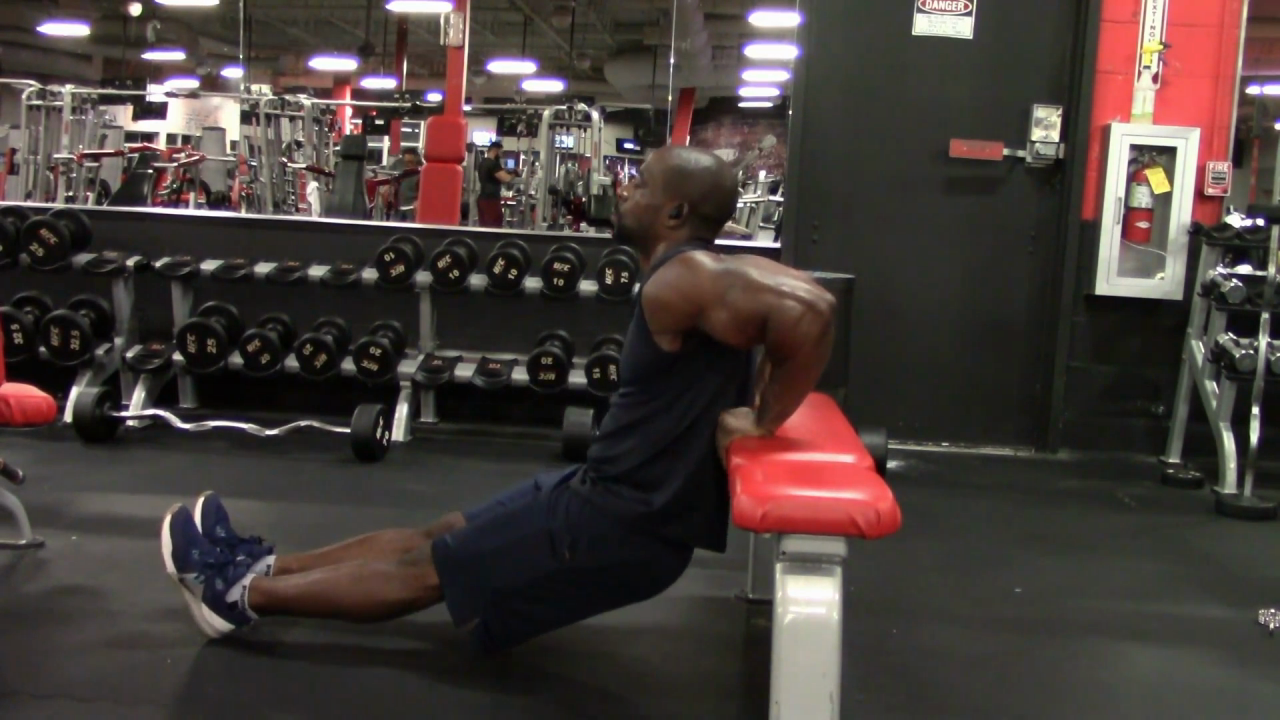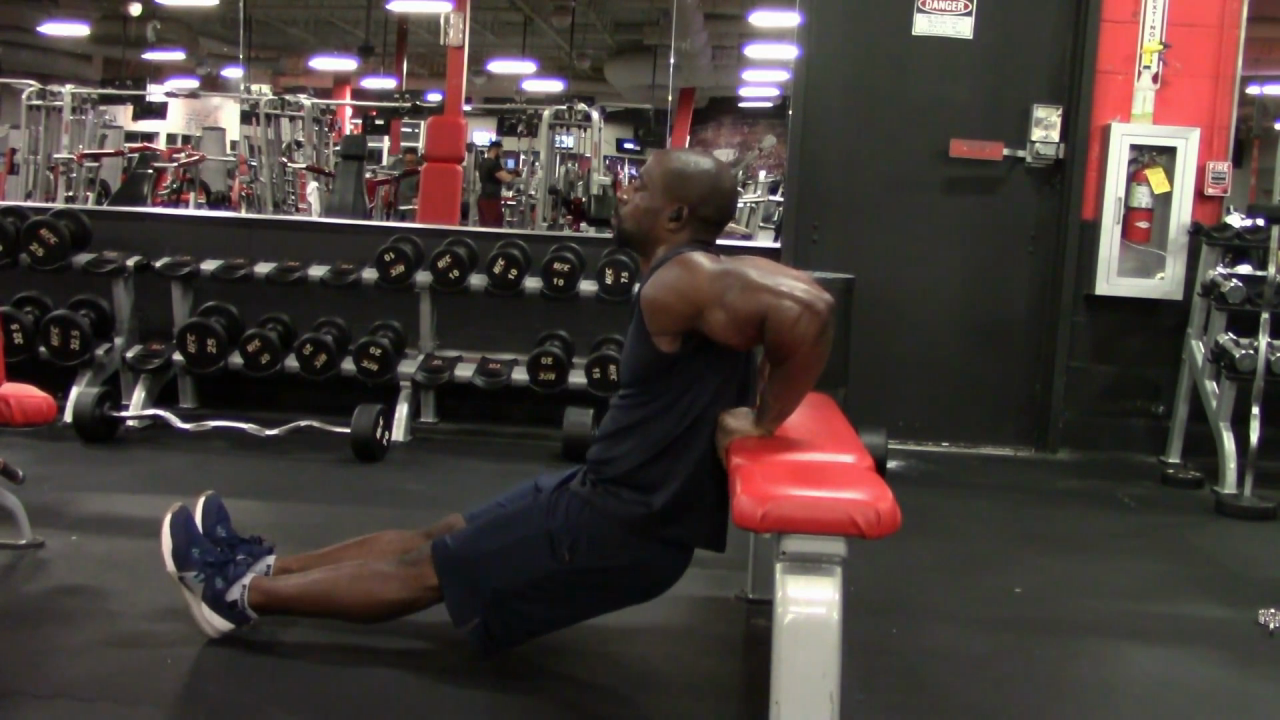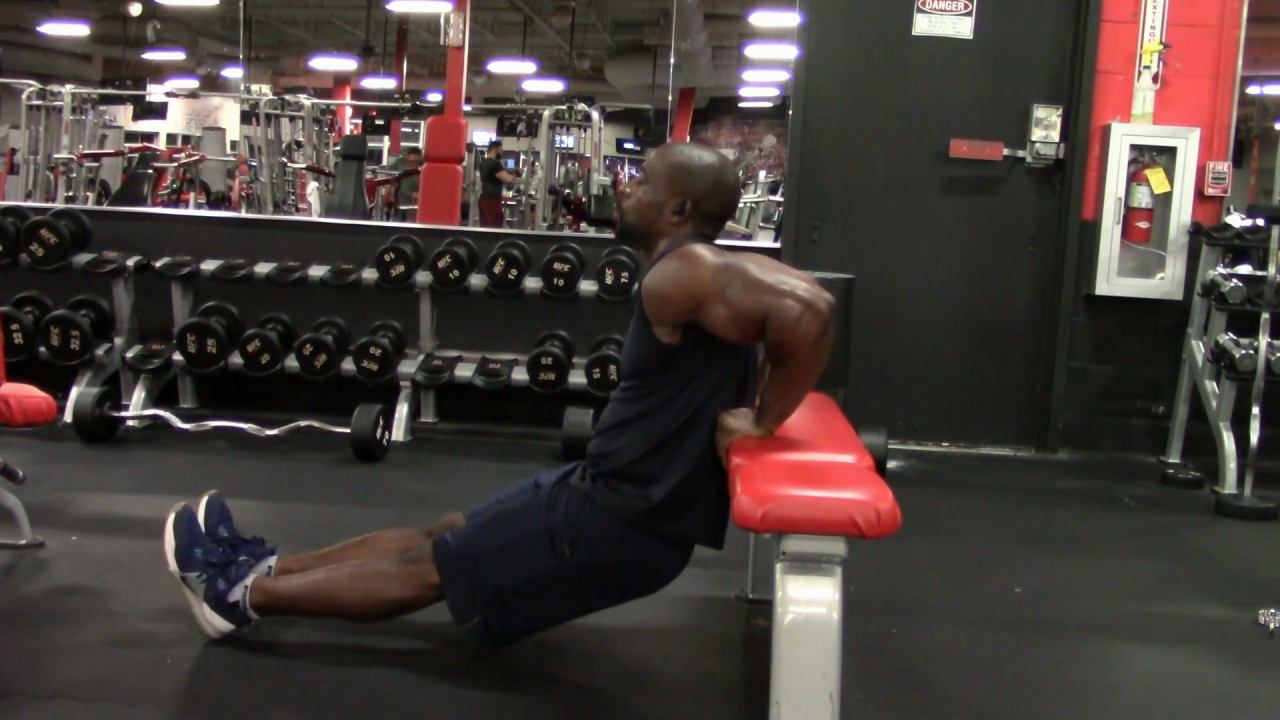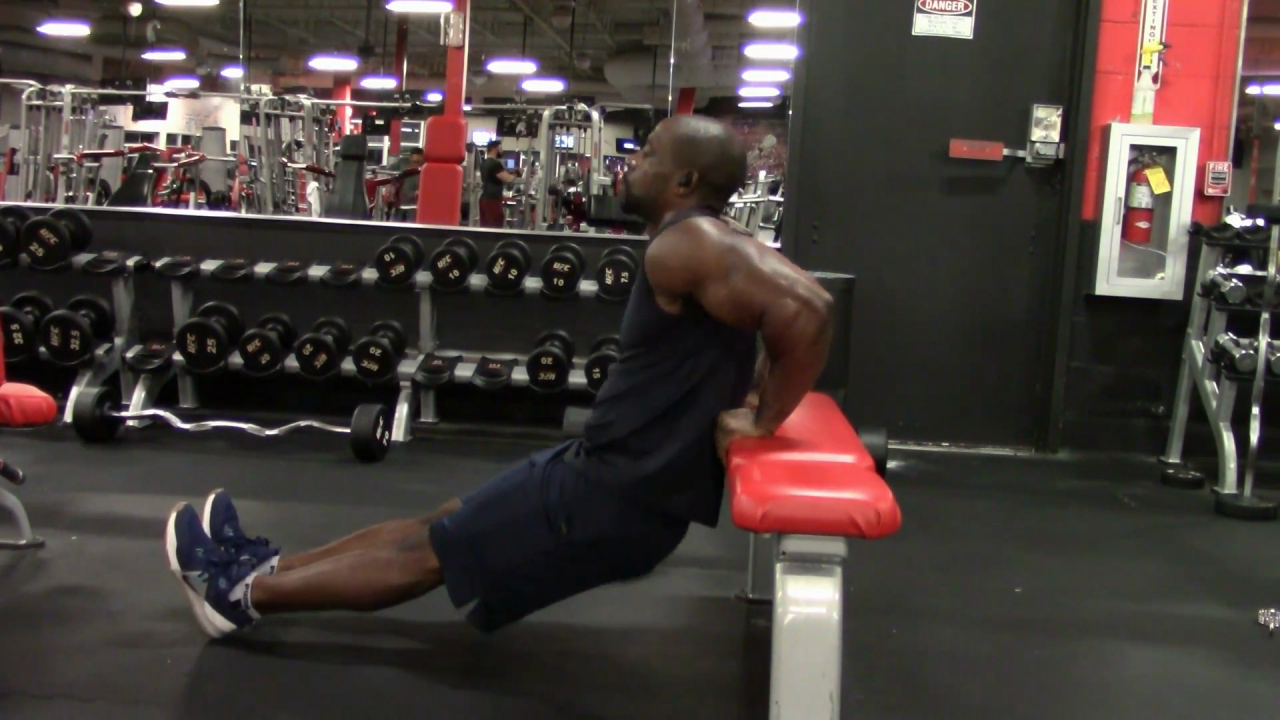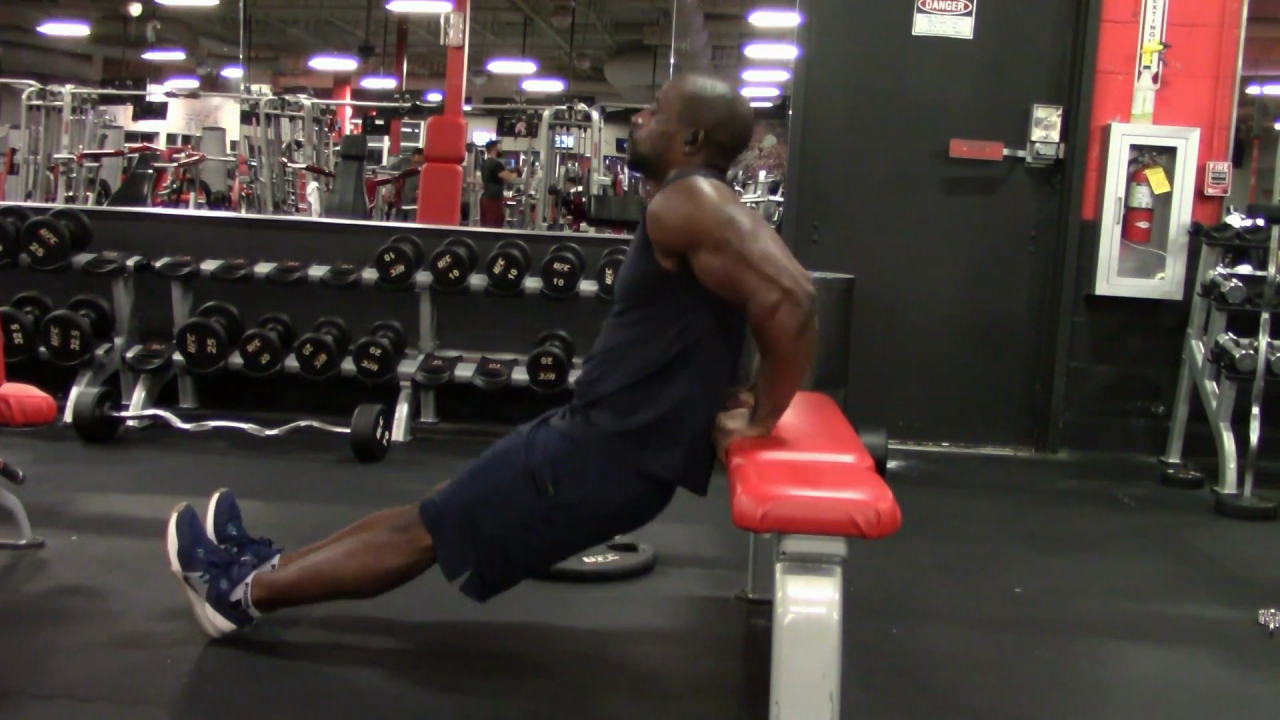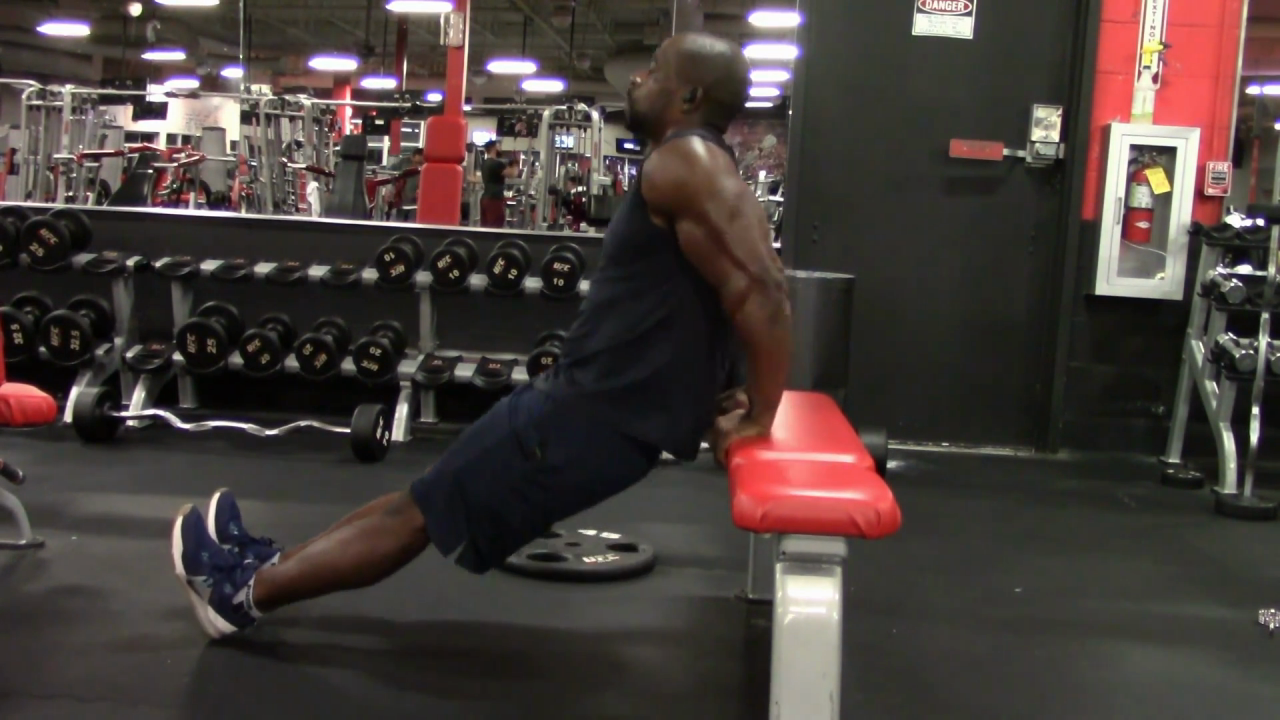
dt=0.2s
person 1, frame 1
left shoulder: (681, 282)
right shoulder: (700, 275)
left elbow: (810, 311)
right elbow: (789, 300)
left wrist: (763, 423)
right wrist: (756, 403)
left hip: (628, 523)
right hip: (617, 490)
left knee: (432, 569)
right knee: (442, 534)
left ankle: (240, 593)
right ankle: (262, 566)
person 1, frame 2
left shoulder: (679, 283)
right shoulder: (702, 276)
left elbow: (807, 311)
right elbow: (793, 296)
left wrist: (762, 423)
right wrist: (755, 405)
left hip: (628, 525)
right hip: (617, 491)
left knee: (431, 570)
right knee: (442, 535)
left ankle: (240, 593)
right ankle: (263, 566)
person 1, frame 3
left shoulder: (681, 274)
right shoulder: (702, 270)
left elbow: (809, 312)
right elbow: (793, 302)
left wrist: (763, 423)
right wrist: (755, 402)
left hip: (627, 519)
right hip: (616, 488)
left knee: (433, 568)
right knee: (442, 535)
left ankle: (241, 594)
right ankle: (267, 568)
person 1, frame 4
left shoulder: (686, 244)
right shoulder: (704, 243)
left elbow: (805, 310)
right elbow: (789, 308)
left wrist: (764, 423)
right wrist: (753, 400)
left hip: (622, 494)
right hip: (612, 467)
left knee: (432, 554)
right knee: (442, 523)
left ankle: (241, 593)
right ankle: (270, 567)
person 1, frame 5
left shoulder: (689, 202)
right shoulder: (703, 204)
left elbow: (789, 301)
right elbow: (771, 302)
left wrist: (764, 422)
right wrist: (747, 399)
left hip: (611, 453)
right hip: (606, 431)
left knee: (427, 533)
right knee: (438, 509)
left ankle: (243, 594)
right ankle: (271, 567)
person 1, frame 6
left shoulder: (686, 162)
right shoulder: (702, 169)
left elbow: (757, 292)
right elbow: (752, 286)
left wrist: (760, 419)
right wrist: (742, 400)
left hip: (597, 415)
right hip: (595, 396)
left knee: (421, 512)
right knee: (427, 495)
left ankle: (244, 593)
right ankle: (272, 566)
